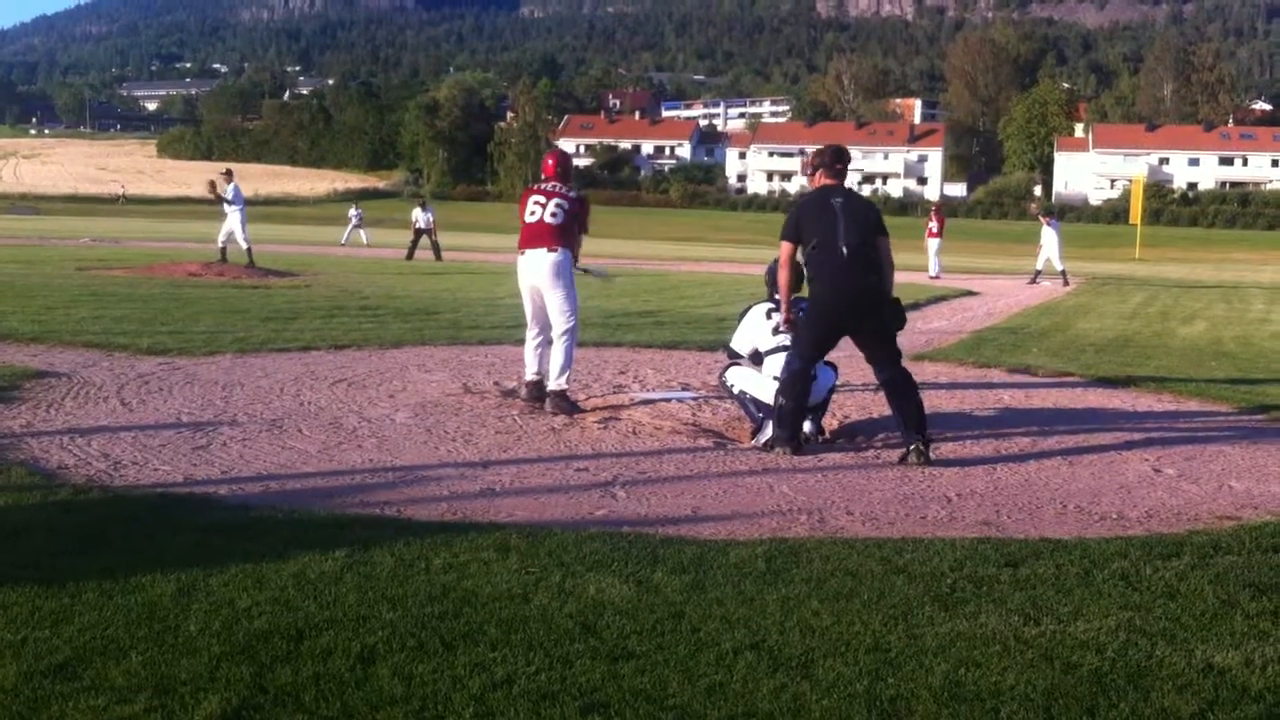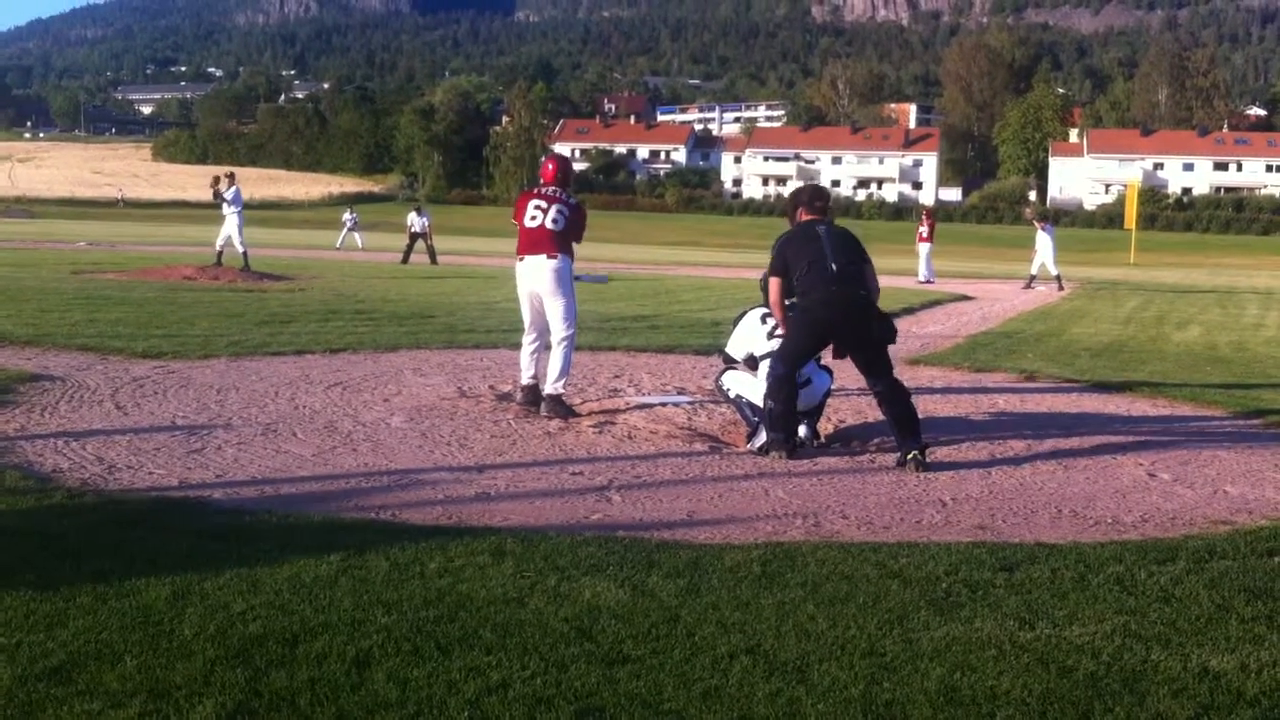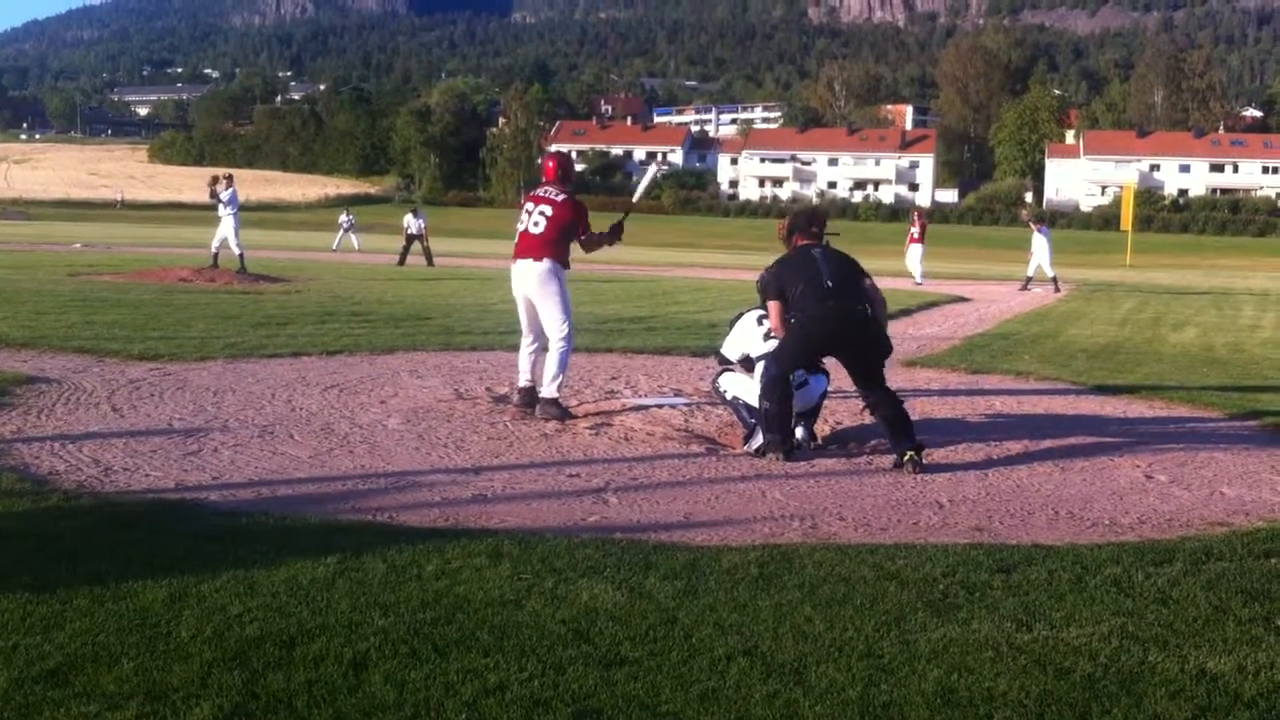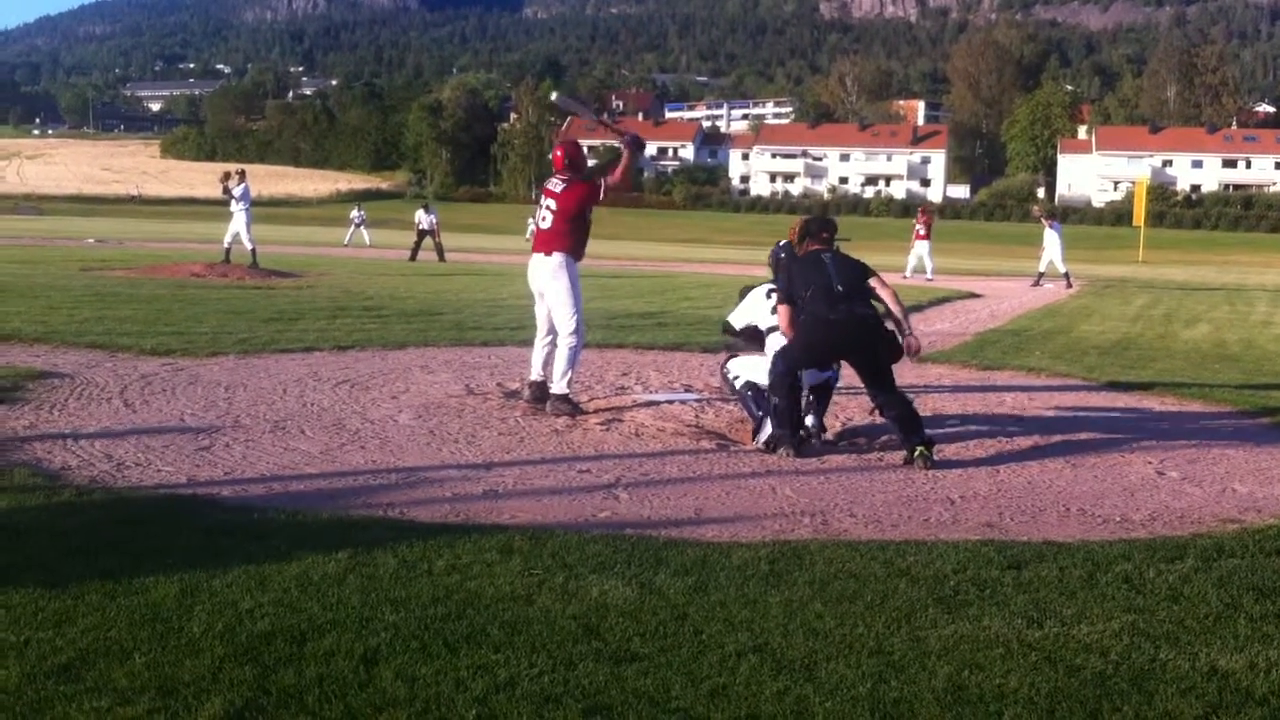
dt=0.3s
person 1, frame 1
left shoulder: (804, 206)
right shoulder: (865, 205)
left elbow: (785, 261)
right elbow: (886, 260)
left wrist: (786, 308)
right wrist: (882, 300)
left hip: (826, 299)
right hip: (869, 297)
left knee: (799, 363)
right knee: (891, 370)
left ankle: (785, 437)
right ankle: (917, 443)
person 1, frame 2
left shoulder: (788, 240)
right shoulder: (845, 236)
left elbow: (775, 299)
right elbow: (873, 287)
left wrist: (788, 331)
right wrist: (860, 322)
left hip: (816, 311)
right hip: (859, 309)
left knee: (782, 368)
right knee: (883, 380)
left ankle: (779, 442)
right ankle: (912, 448)
person 1, frame 3
left shoulder: (782, 265)
right shoulder: (843, 259)
left elbow: (777, 323)
right elbow: (877, 302)
left wrist: (798, 354)
right wrist: (879, 342)
left hip: (813, 325)
right hip: (856, 324)
left knee: (776, 371)
right knee: (876, 389)
left ankle: (776, 444)
right ankle: (908, 450)
person 1, frame 4
left shoulder: (792, 268)
right shoulder: (853, 264)
left elbow: (786, 326)
right elbow: (886, 293)
left wrist: (806, 352)
right wrist: (906, 332)
left hip: (823, 329)
right hip: (865, 328)
left knee: (783, 366)
right knee: (885, 390)
left ankle: (785, 440)
right ankle: (919, 446)
person 2, frame 1
left shoulder: (529, 194)
right shoulder: (577, 200)
right elbow: (576, 239)
right wrist: (573, 259)
left hip: (526, 260)
right hip: (555, 260)
left knee: (536, 328)
right knee: (564, 330)
left ankle: (532, 385)
right ankle: (556, 393)
person 2, frame 2
left shoulder: (525, 198)
right shoulder: (575, 207)
left hip: (525, 266)
right hip: (554, 266)
left knee: (533, 332)
right knee: (563, 335)
left ankle: (527, 389)
right ankle: (552, 397)
person 2, frame 3
left shoulder: (531, 197)
right shoulder: (571, 205)
right elbow: (588, 245)
right wrist: (610, 236)
left hip: (519, 269)
right hip: (544, 270)
left knee: (531, 335)
right knee: (560, 337)
left ankle: (524, 391)
right ankle: (547, 400)
person 2, frame 4
left shoulder: (550, 185)
right shoulder: (580, 189)
left elbow: (602, 181)
right elbow: (616, 181)
left wrist: (625, 153)
right wrist: (629, 151)
left hip: (538, 263)
right hip: (558, 264)
left knee: (546, 330)
right knee: (570, 332)
left ankle: (536, 386)
right ankle: (558, 396)
person 3, frame 1
left shoulder: (759, 311)
left elbow: (734, 353)
left hip: (777, 392)
right hip: (814, 391)
left knee: (730, 374)
right knee: (829, 370)
left ankle: (768, 422)
right ankle: (810, 422)
person 3, frame 2
left shoulder: (754, 316)
left elbow: (729, 358)
right hip: (809, 395)
left knee: (725, 378)
right knee: (824, 374)
left ankle: (763, 427)
right ankle: (806, 427)
person 3, frame 3
left shoulder: (751, 319)
left elbow: (724, 358)
right hip: (803, 394)
left knee: (722, 380)
right knee: (820, 374)
left ankle: (759, 429)
right ankle: (802, 429)
person 3, frame 4
left shoulder: (762, 292)
left elbow: (729, 328)
right hip: (815, 369)
left knee: (731, 367)
right knee: (831, 367)
left ankle: (767, 422)
right ankle: (813, 419)
